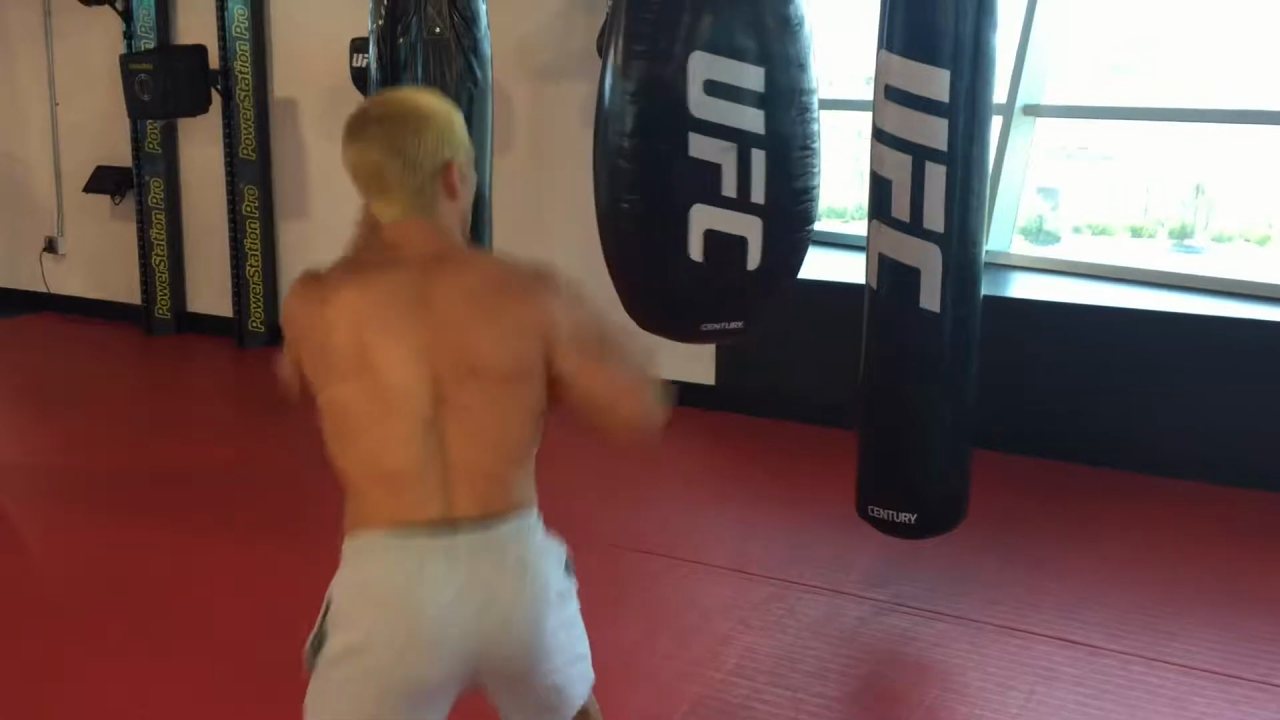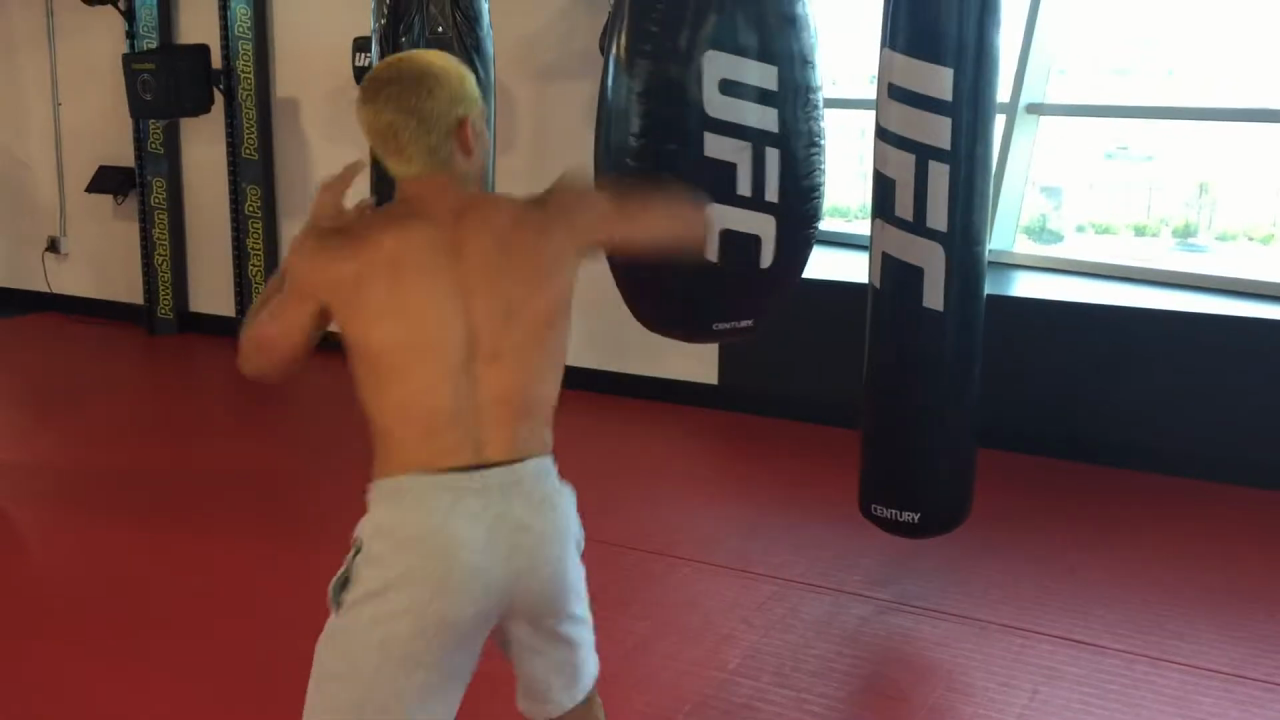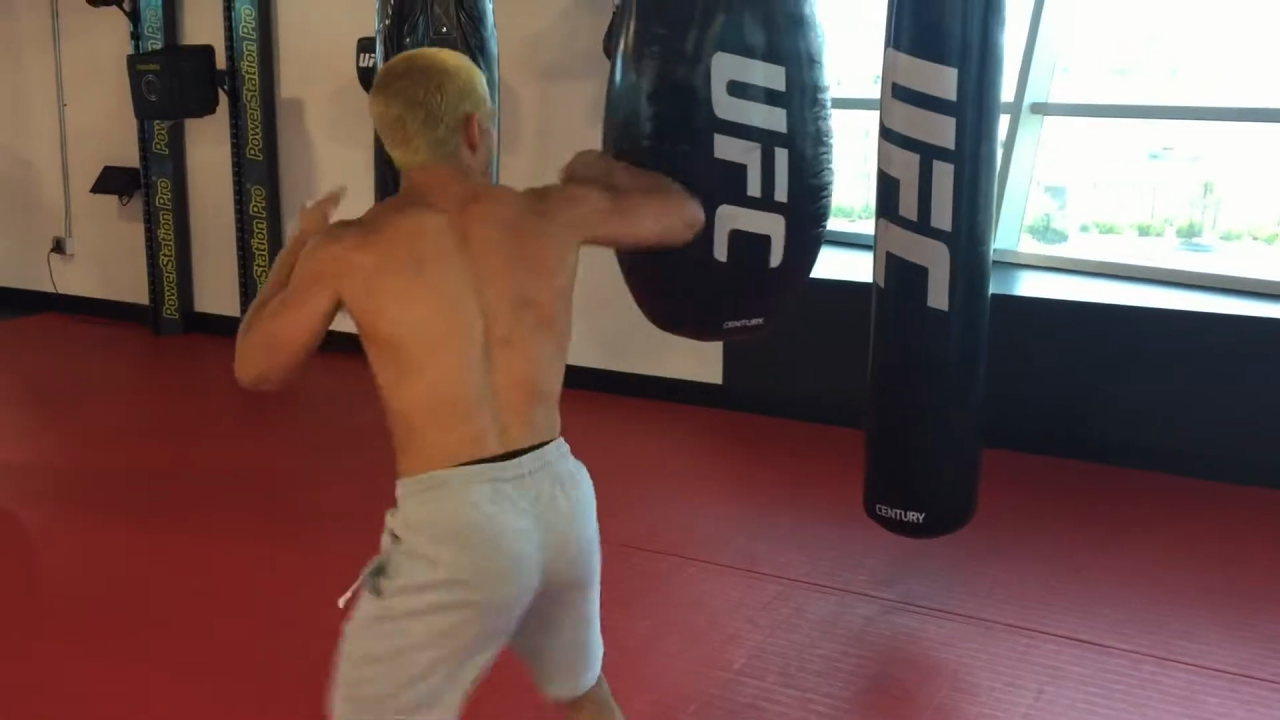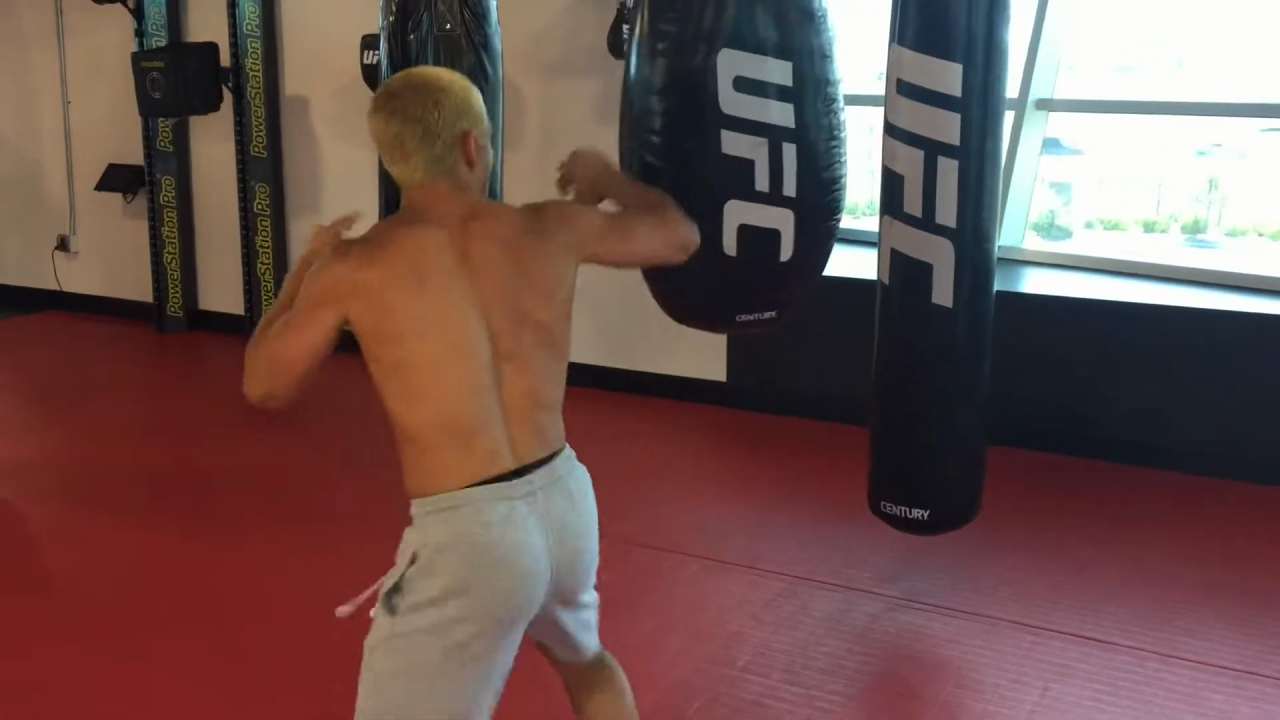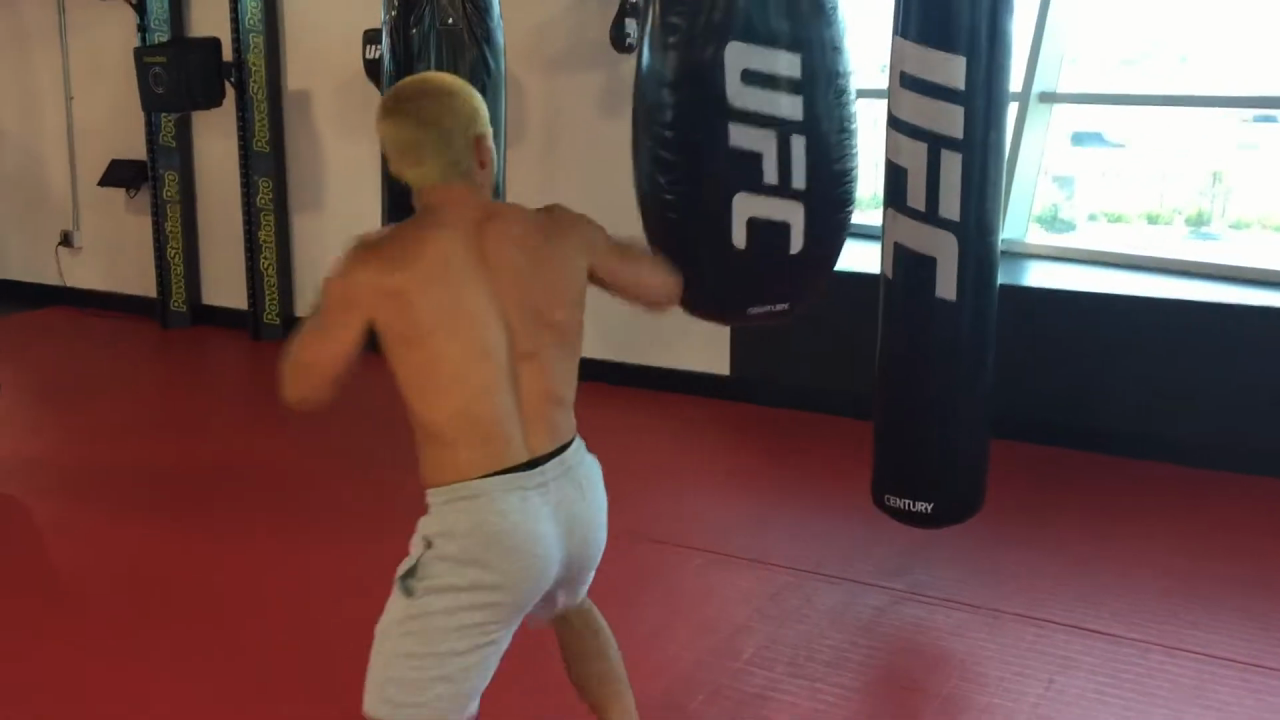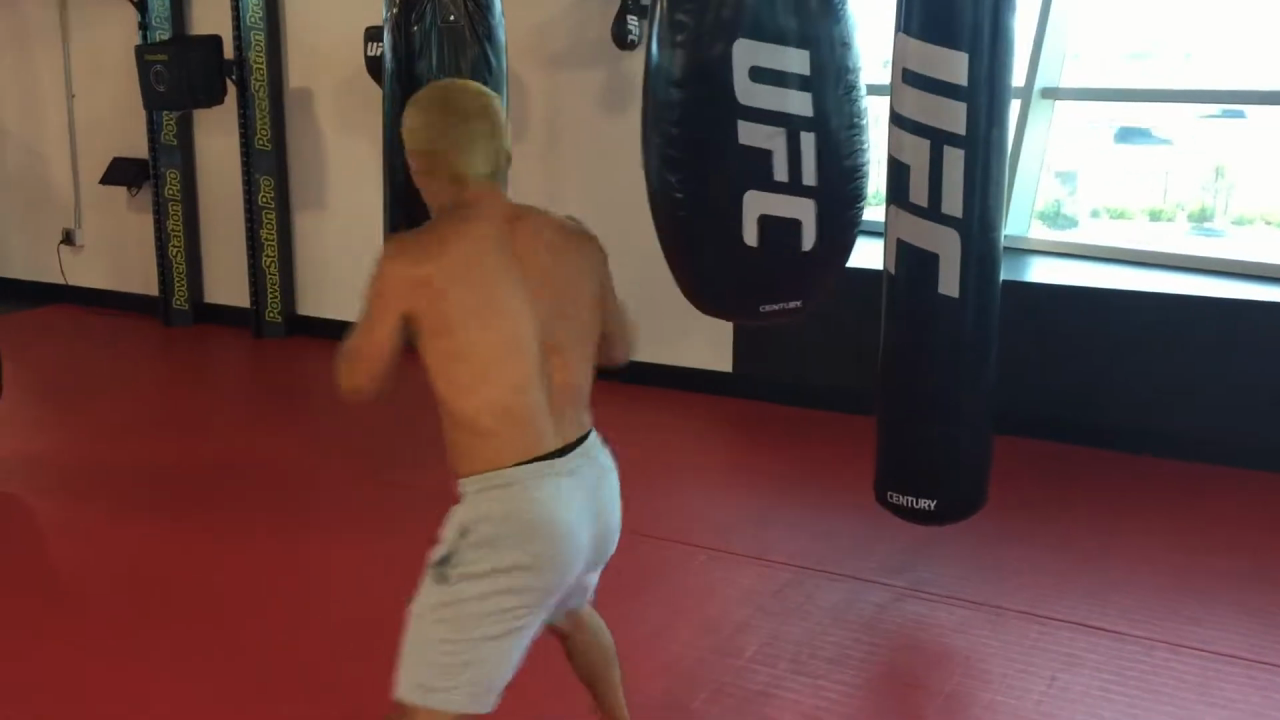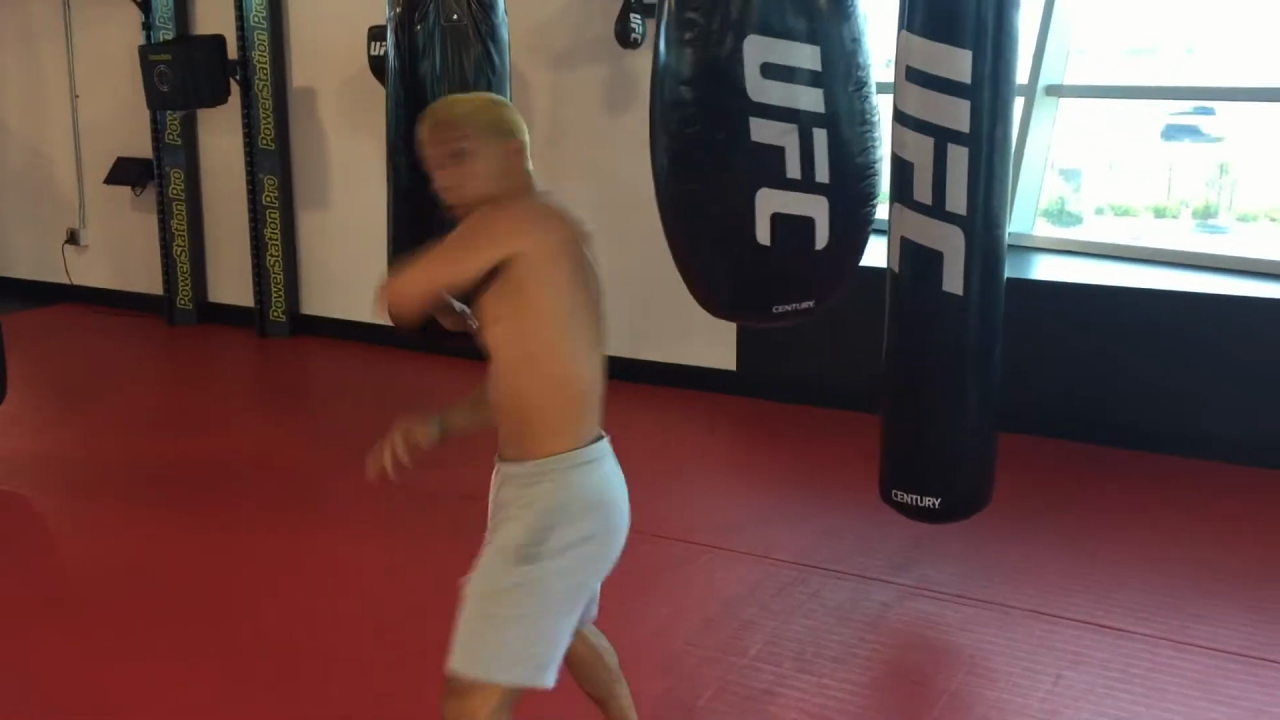
dt=0.1s
person 1, frame 1
left shoulder: (314, 303)
right shoulder: (531, 295)
right elbow: (644, 413)
right wrist: (590, 337)
left hip: (388, 594)
right hip: (516, 574)
person 1, frame 2
left shoulder: (339, 258)
right shoulder: (553, 223)
left elbow: (259, 358)
right elbow: (695, 224)
right wrist: (586, 207)
left hip: (417, 537)
right hip: (536, 518)
person 1, frame 3
left shoulder: (347, 249)
right shoulder: (552, 214)
left elbow: (256, 368)
right elbow: (685, 216)
left wrist: (298, 247)
right wrist: (602, 171)
left hip: (450, 526)
right hip: (556, 503)
person 1, frame 4
left shoulder: (353, 267)
right shoulder: (549, 230)
left elbow: (263, 386)
right elbow: (680, 238)
left wrist: (308, 266)
right wrist: (606, 181)
left hip: (467, 537)
right hip: (564, 505)
right knee: (584, 660)
person 1, frame 5
left shoulder: (376, 269)
right shoulder: (561, 234)
left elbow: (302, 390)
right elbow: (664, 287)
left hip: (477, 527)
right hip: (572, 493)
right knee: (570, 609)
person 1, frame 6
left shoulder: (413, 261)
right shoulder: (576, 243)
left elbow: (357, 382)
right elbow: (617, 347)
left hip: (512, 514)
right hip: (587, 489)
right knee: (567, 612)
person 1, frame 7
left shoulder: (522, 220)
right shoulder: (541, 238)
left elbow: (401, 297)
left wrist: (450, 308)
right wrist: (438, 423)
left hip: (554, 496)
right hip: (586, 483)
right knee: (561, 627)
